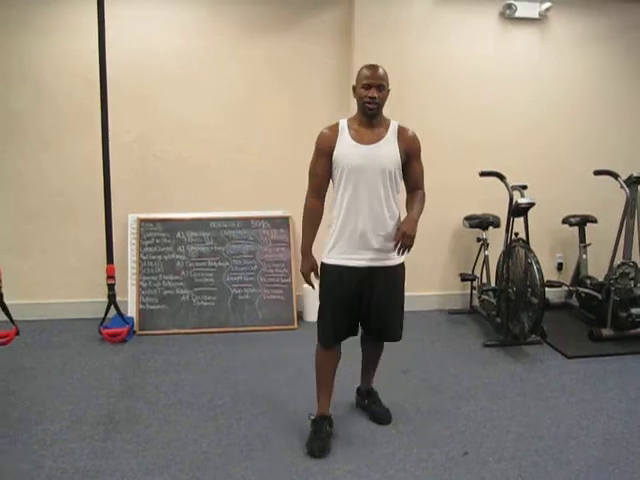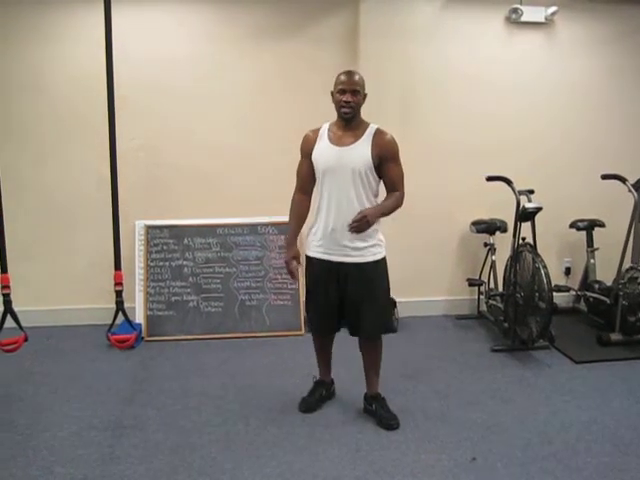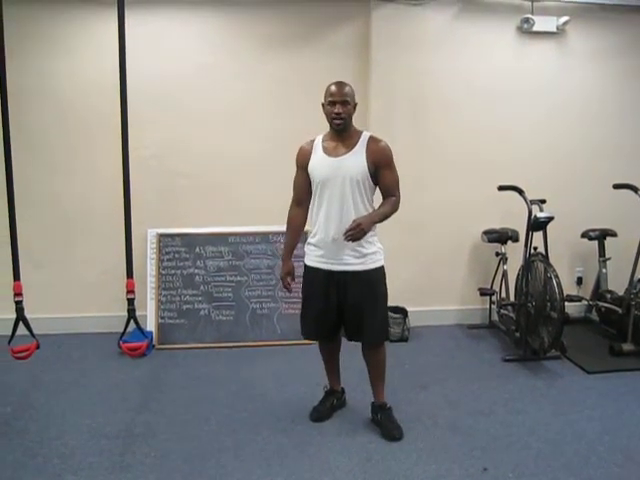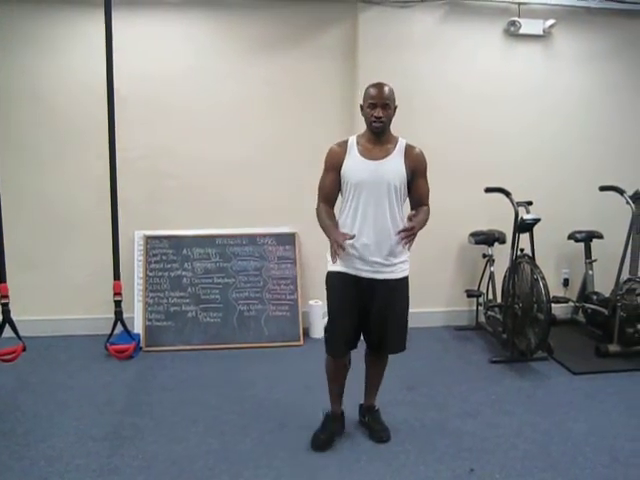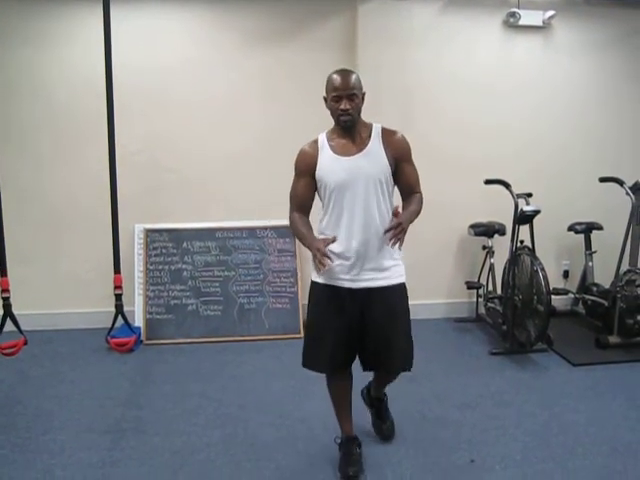
dt=1s
person 1, frame 1
left shoulder: (406, 139)
right shoulder: (330, 137)
left elbow: (416, 189)
right elbow: (315, 196)
left wrist: (412, 218)
right wrist: (306, 251)
left hip: (386, 257)
right hip: (340, 257)
left knee: (377, 331)
right knee: (329, 337)
left ankle: (366, 391)
right ankle: (323, 417)
person 1, frame 2
left shoulder: (382, 141)
right shoulder: (313, 140)
left elbow: (397, 192)
right elbow: (302, 193)
left wrist: (376, 211)
right wrist: (291, 243)
left hip: (366, 254)
right hip: (321, 252)
left knee: (370, 327)
right knee: (320, 323)
left ankle: (373, 395)
right ankle: (324, 382)
person 1, frame 3
left shoulder: (376, 149)
right shoulder: (307, 151)
left elbow: (393, 198)
right elbow: (299, 206)
left wrist: (370, 219)
right wrist: (287, 256)
left hip: (364, 262)
right hip: (320, 261)
left knee: (372, 335)
right knee: (325, 331)
left ankle: (380, 404)
right ankle: (334, 392)
person 1, frame 4
left shoulder: (412, 156)
right shoulder: (339, 152)
left elbow: (422, 204)
right elbow: (324, 203)
left wrist: (416, 223)
right wrist: (332, 233)
left hip: (390, 269)
right hip: (346, 266)
left knee: (381, 345)
right knee: (338, 344)
left ankle: (369, 408)
right ankle: (335, 413)
person 1, frame 5
left shoulder: (393, 142)
right shoulder: (311, 154)
left elbow: (414, 193)
right elbow: (297, 213)
left wrist: (405, 217)
right wrist: (311, 242)
left hip: (385, 274)
right hip: (332, 277)
left knee: (395, 358)
right knee: (335, 362)
left ankle: (376, 394)
right ankle: (348, 439)
